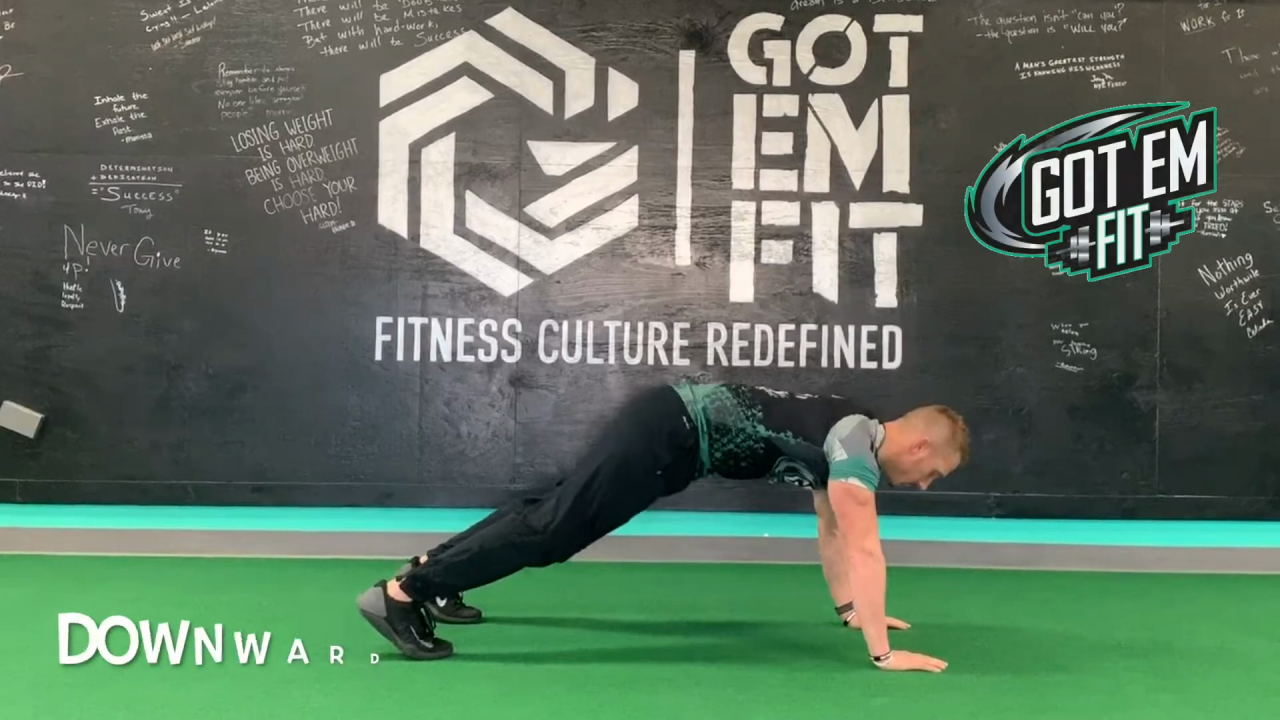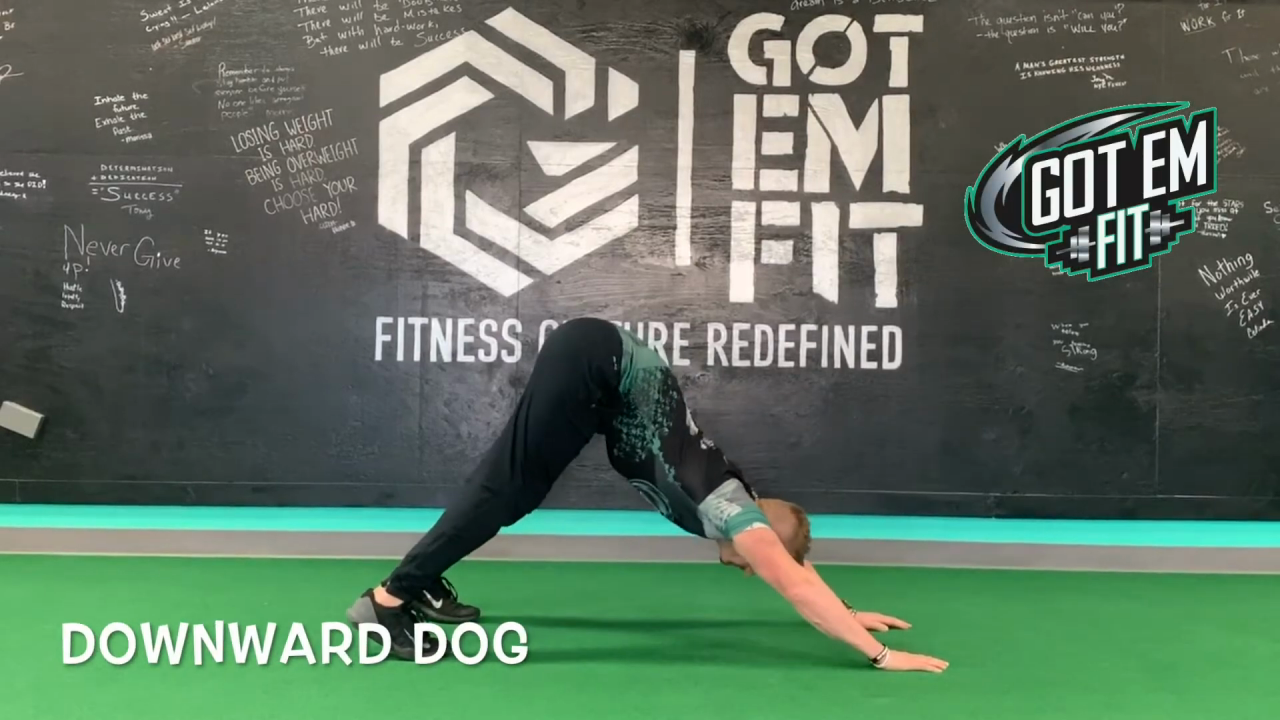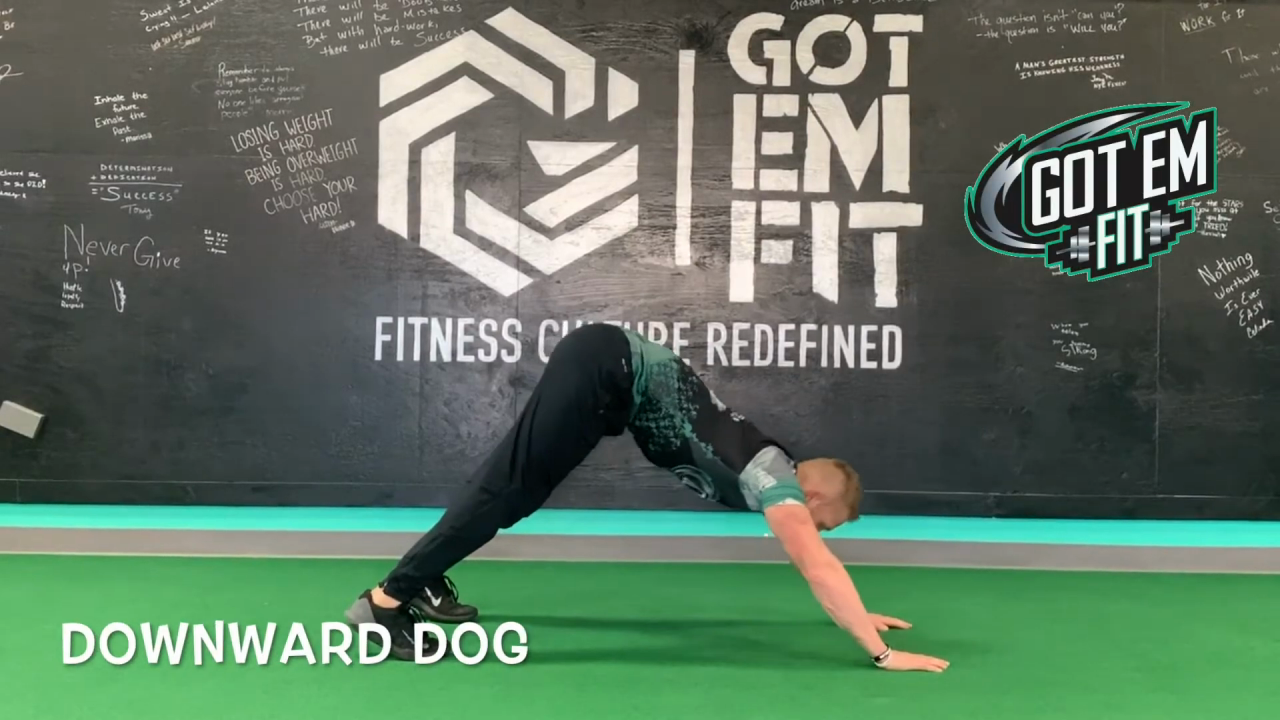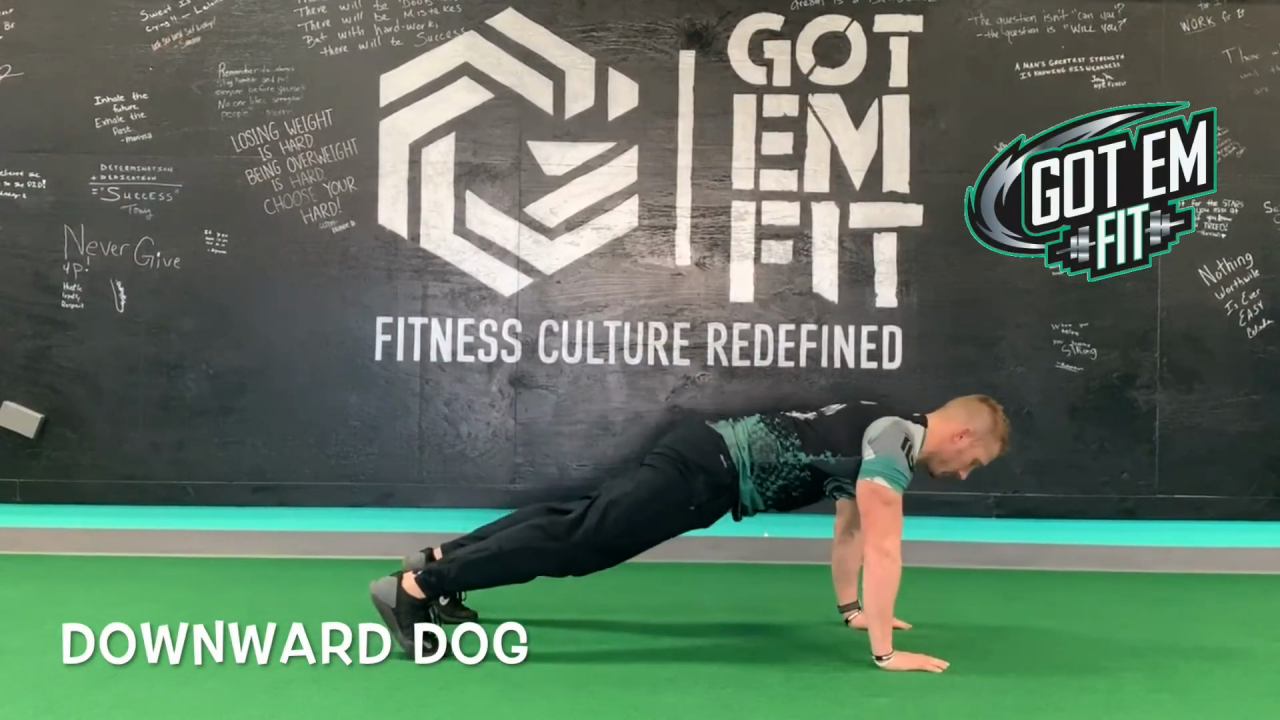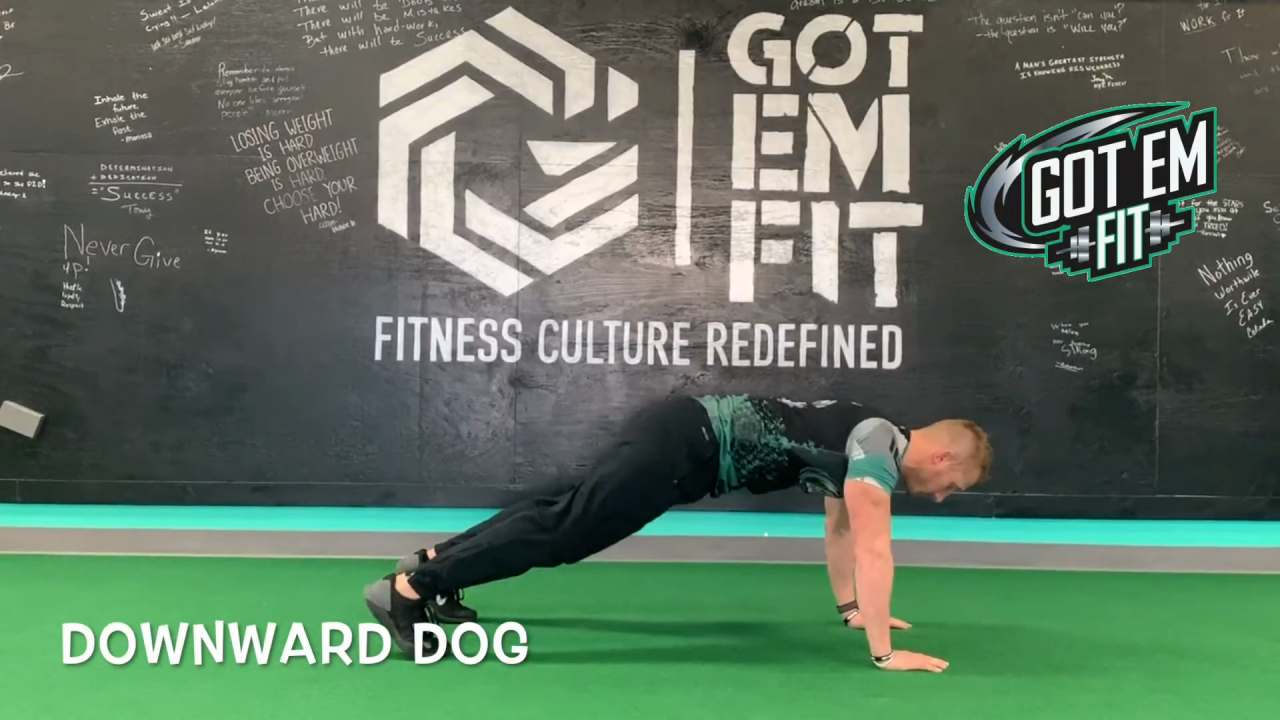
dt=1s
person 1, frame 1
left shoulder: (847, 437)
right shoulder: (858, 442)
left elbow: (831, 530)
right elbow: (863, 549)
left wrist: (849, 607)
right wrist: (882, 651)
left hip: (673, 425)
right hip: (669, 432)
left knee: (557, 508)
right knee: (554, 526)
left ankle: (431, 567)
right ankle: (401, 594)
person 1, frame 2
left shoulder: (729, 497)
right shoulder: (723, 507)
left elbow: (795, 574)
right elbow: (796, 586)
left wrist: (848, 613)
right wrist: (879, 654)
left hip: (600, 359)
right hip: (594, 362)
left knee: (512, 485)
right knee: (507, 487)
left ankle: (423, 586)
right ankle: (387, 599)
person 1, frame 3
left shoulder: (776, 469)
right shoulder: (769, 476)
left elbow: (815, 558)
right elbow: (819, 566)
left wrist: (855, 612)
right wrist: (882, 653)
left hip: (608, 363)
right hip: (604, 368)
left knee: (514, 482)
right knee: (510, 490)
left ankle: (424, 583)
right ankle: (385, 600)
person 1, frame 4
left shoulder: (882, 434)
right shoulder: (894, 442)
left elbow: (849, 529)
right elbow: (882, 548)
left wrist: (851, 607)
right wrist: (885, 652)
left hip: (706, 454)
right hip: (703, 471)
left knee: (580, 521)
right knee: (575, 541)
left ankle: (440, 560)
right ankle: (413, 587)
person 1, frame 5
left shoulder: (866, 441)
right shoulder: (880, 447)
left elbow: (840, 527)
right elbow: (873, 549)
left wrist: (850, 606)
right wrist: (884, 652)
left hip: (689, 436)
right hip: (686, 443)
left knee: (568, 512)
right knee: (564, 528)
left ankle: (434, 561)
right ankle: (405, 589)
